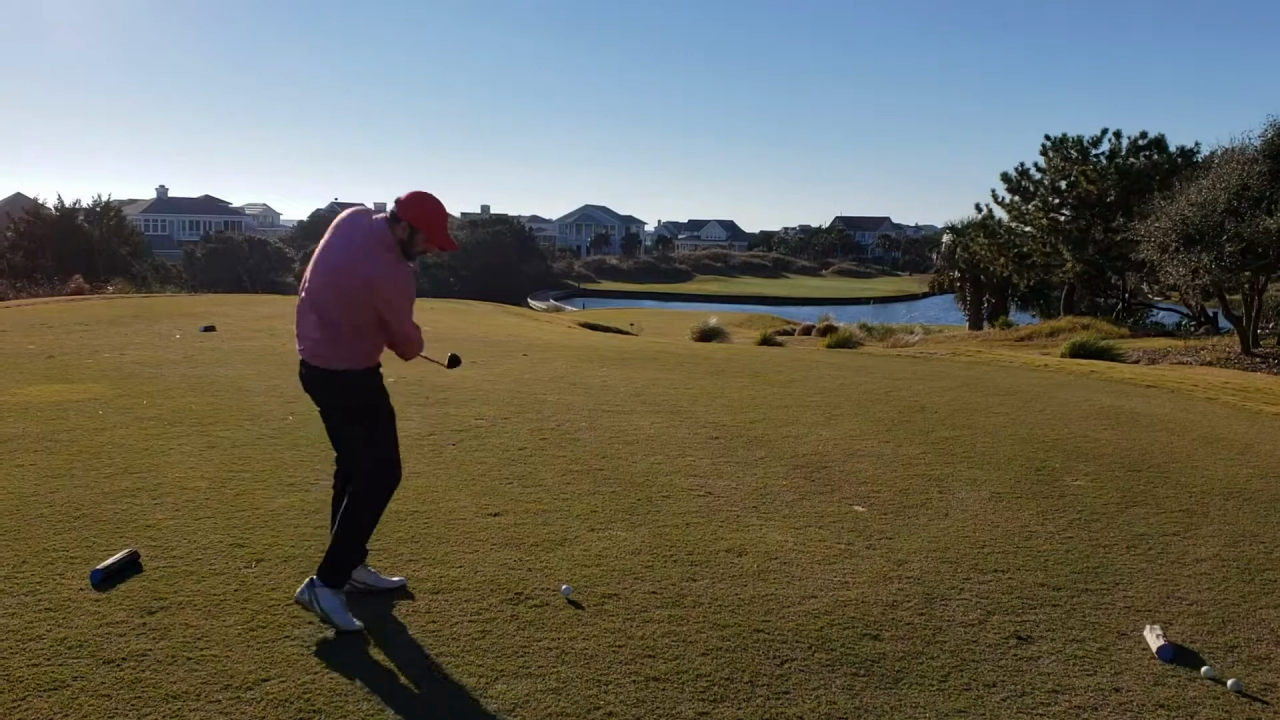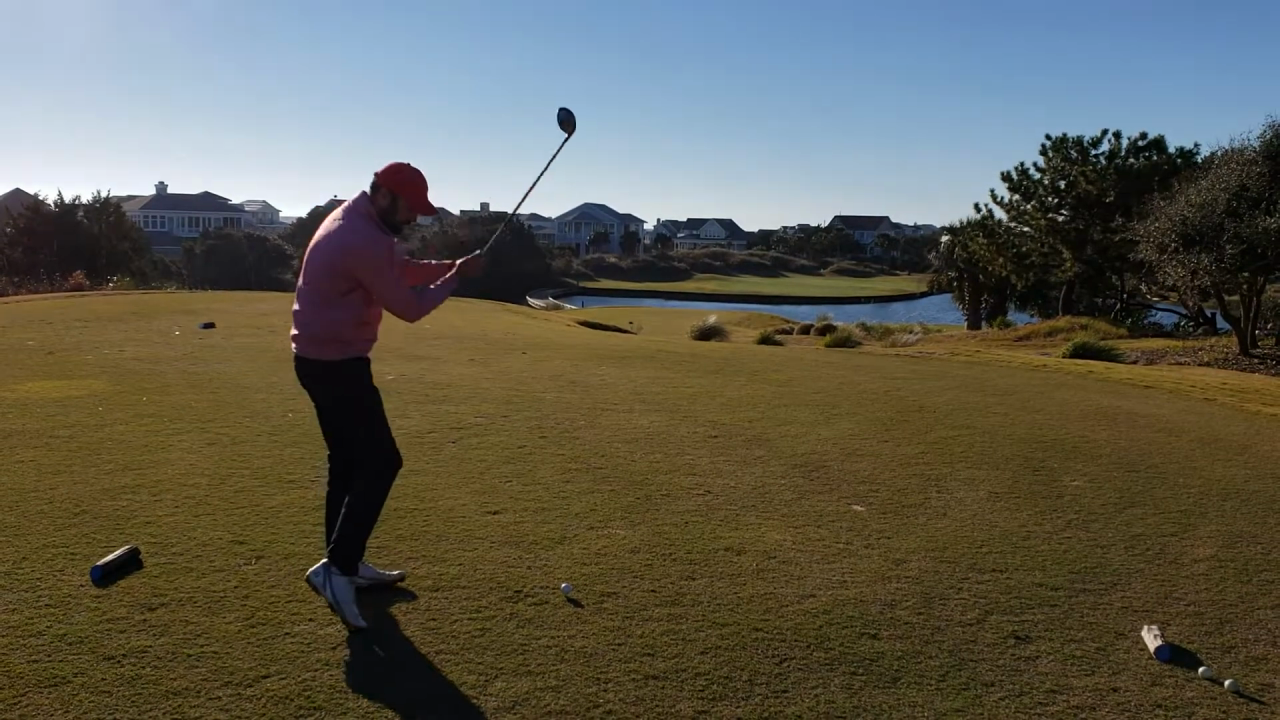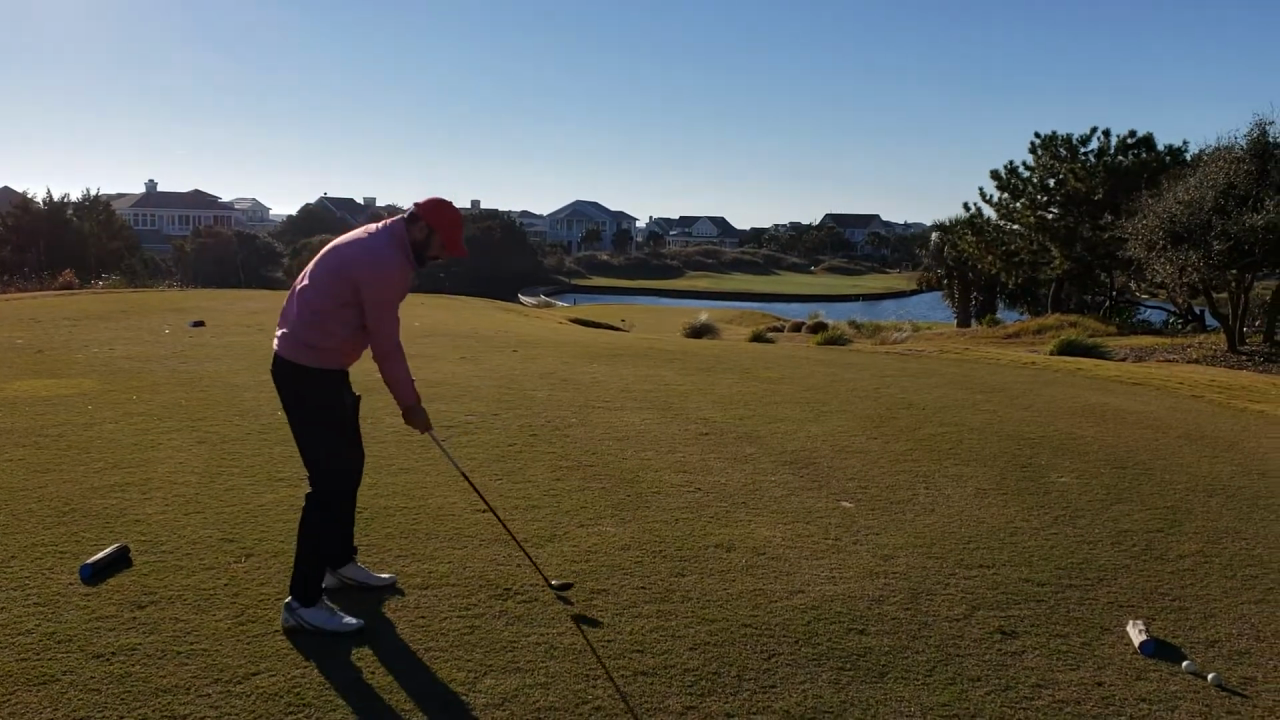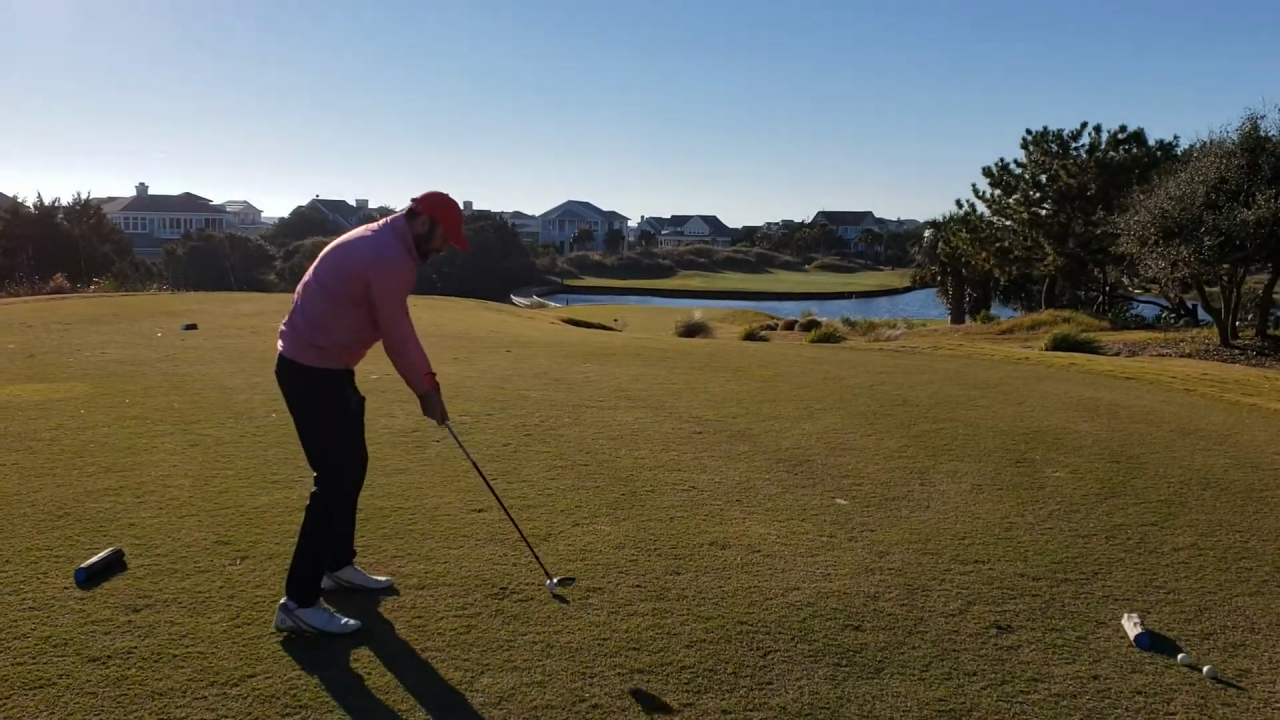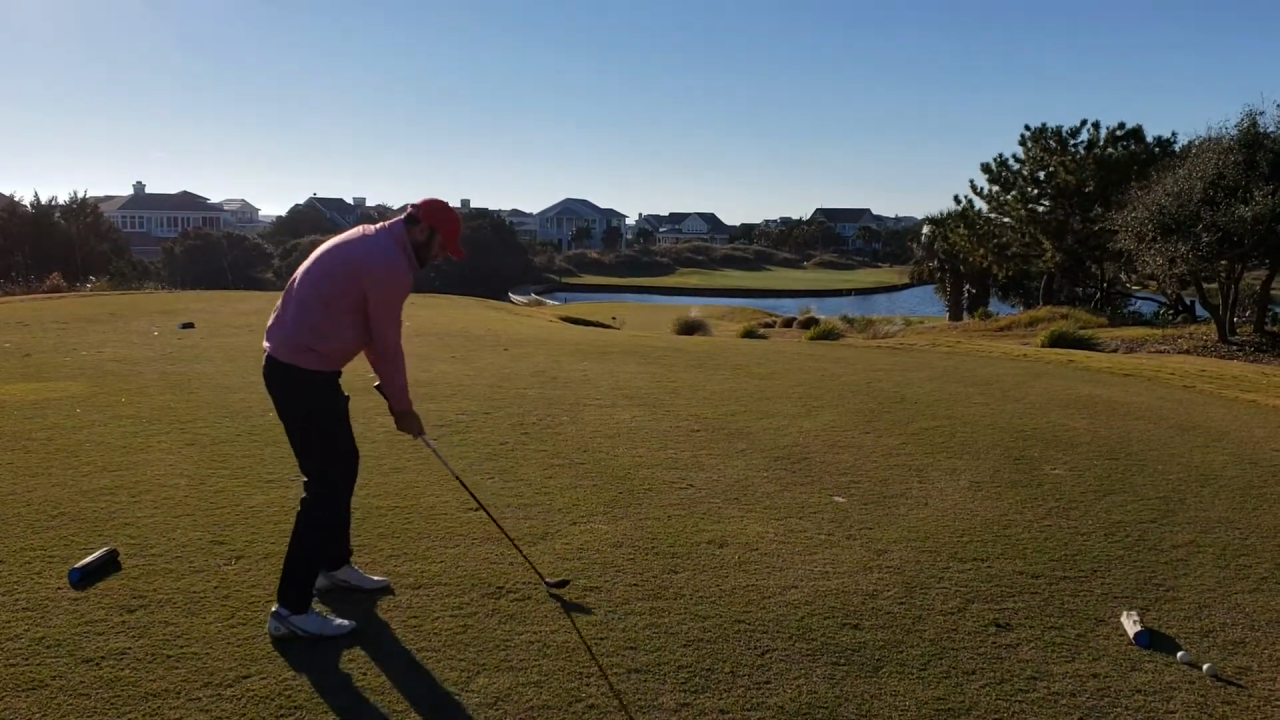
dt=1s
person 1, frame 1
left shoulder: (352, 219)
right shoulder: (396, 276)
right elbow: (407, 343)
right wrist: (410, 348)
left hip: (315, 366)
right hip: (352, 375)
left knee: (354, 464)
right knee: (381, 473)
left ankle: (346, 568)
right ankle: (323, 583)
person 1, frame 2
left shoulder: (359, 224)
right shoulder: (363, 240)
left elbow: (401, 272)
right elbow: (408, 307)
left wrist: (451, 269)
right wrist: (455, 279)
left hip: (326, 358)
right hip: (334, 363)
left knee: (349, 461)
right knee: (381, 462)
left ankle: (345, 563)
right ankle: (336, 568)
person 1, frame 3
left shoulder: (381, 246)
right shoulder: (383, 260)
left elbow: (382, 339)
right elbow: (386, 344)
left wrist: (407, 394)
right wrist: (410, 403)
left hip: (319, 364)
right hip: (306, 369)
left knee: (348, 465)
right knee: (332, 477)
left ankle: (338, 562)
right ankle: (303, 600)
person 1, frame 4
left shoulder: (380, 243)
right shoulder: (390, 259)
left elbow: (400, 328)
right elbow: (397, 339)
left wrist: (429, 378)
right wrist: (426, 393)
left hip: (319, 365)
right hip: (313, 371)
left knee: (350, 467)
right knee: (336, 479)
left ankle: (337, 565)
right ankle: (298, 602)
person 1, frame 5
left shoulder: (372, 242)
right shoulder: (390, 265)
left elbow: (374, 337)
right elbow: (387, 345)
left wrist: (393, 394)
right wrist: (402, 407)
left hip: (298, 363)
right hip: (302, 372)
left knee: (341, 466)
right knee: (327, 483)
left ankle: (333, 565)
right ankle: (291, 608)
